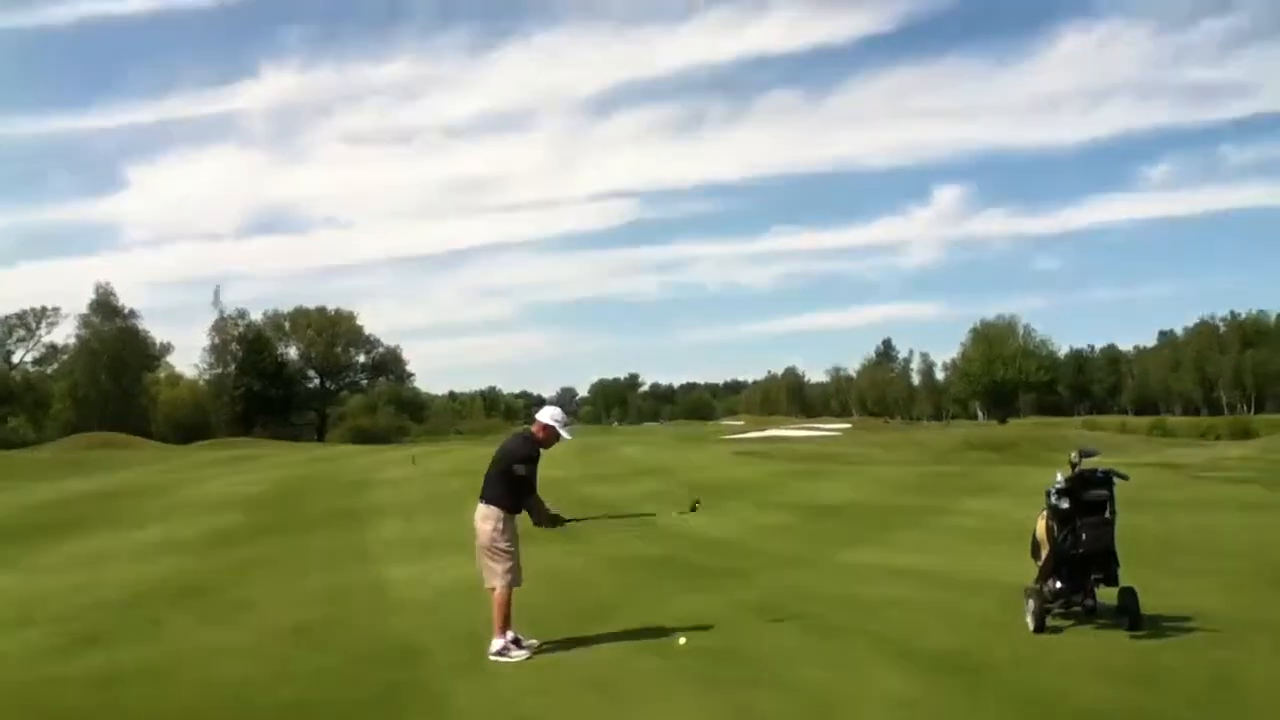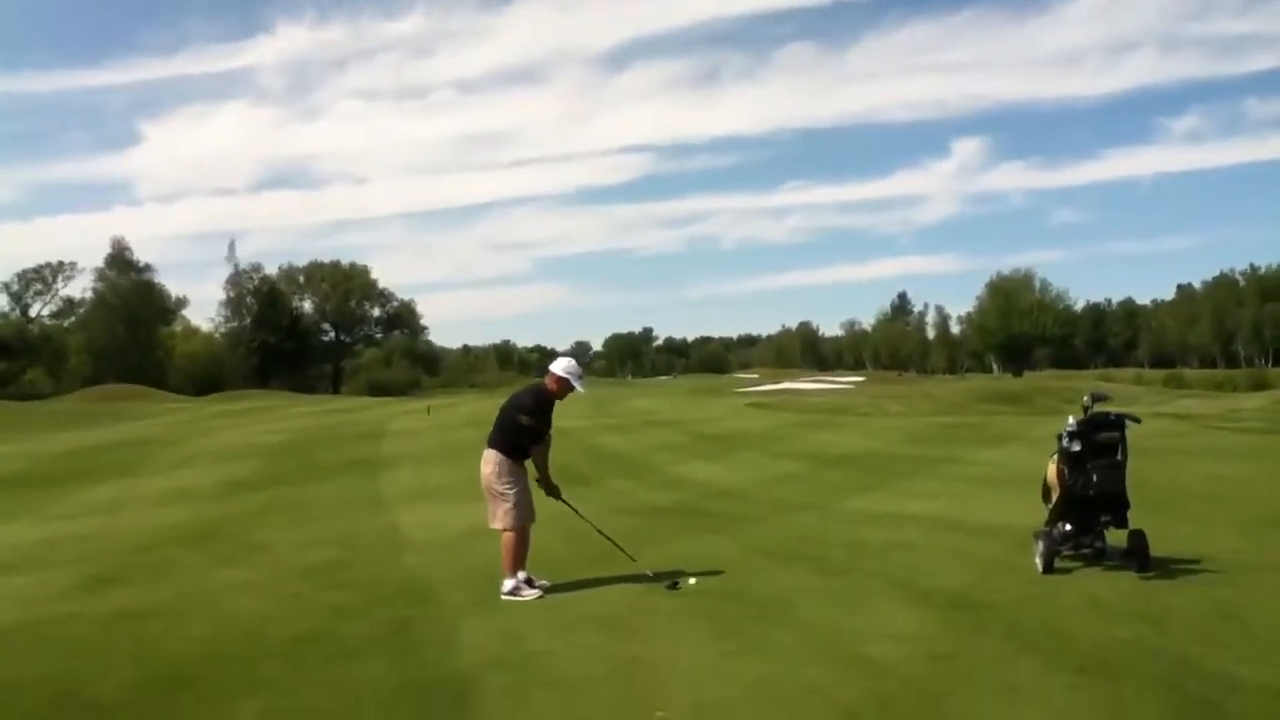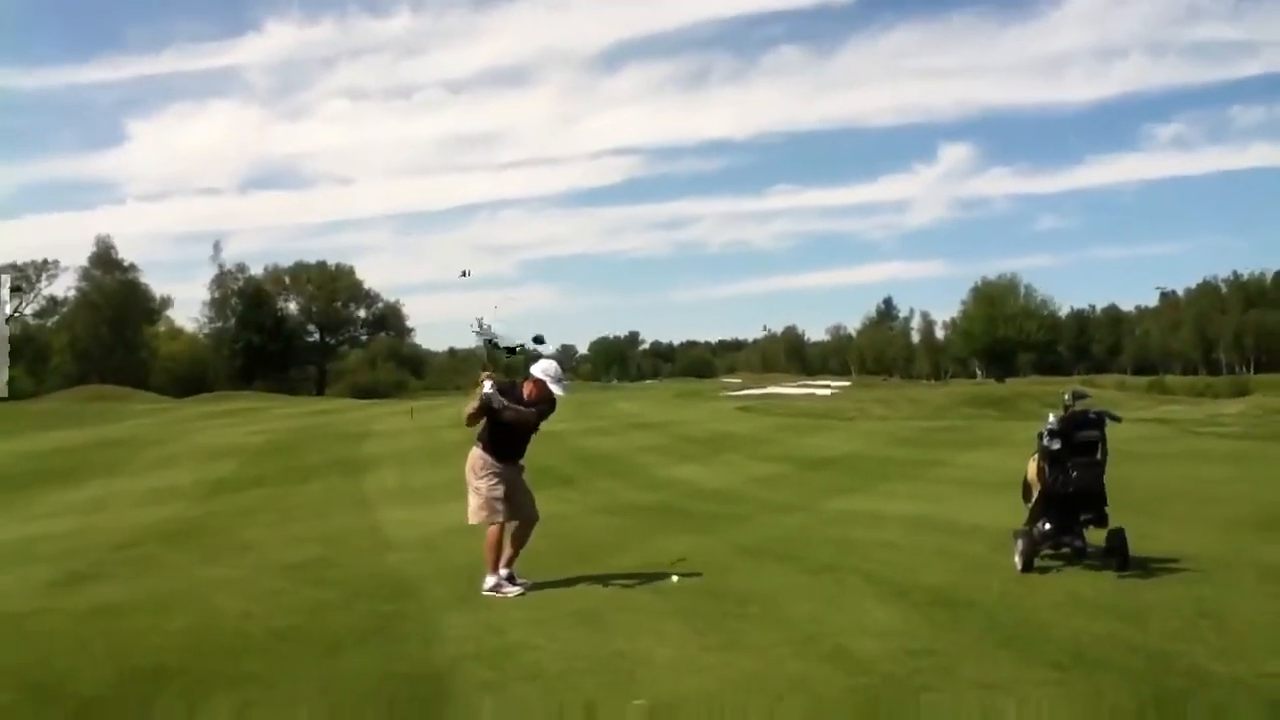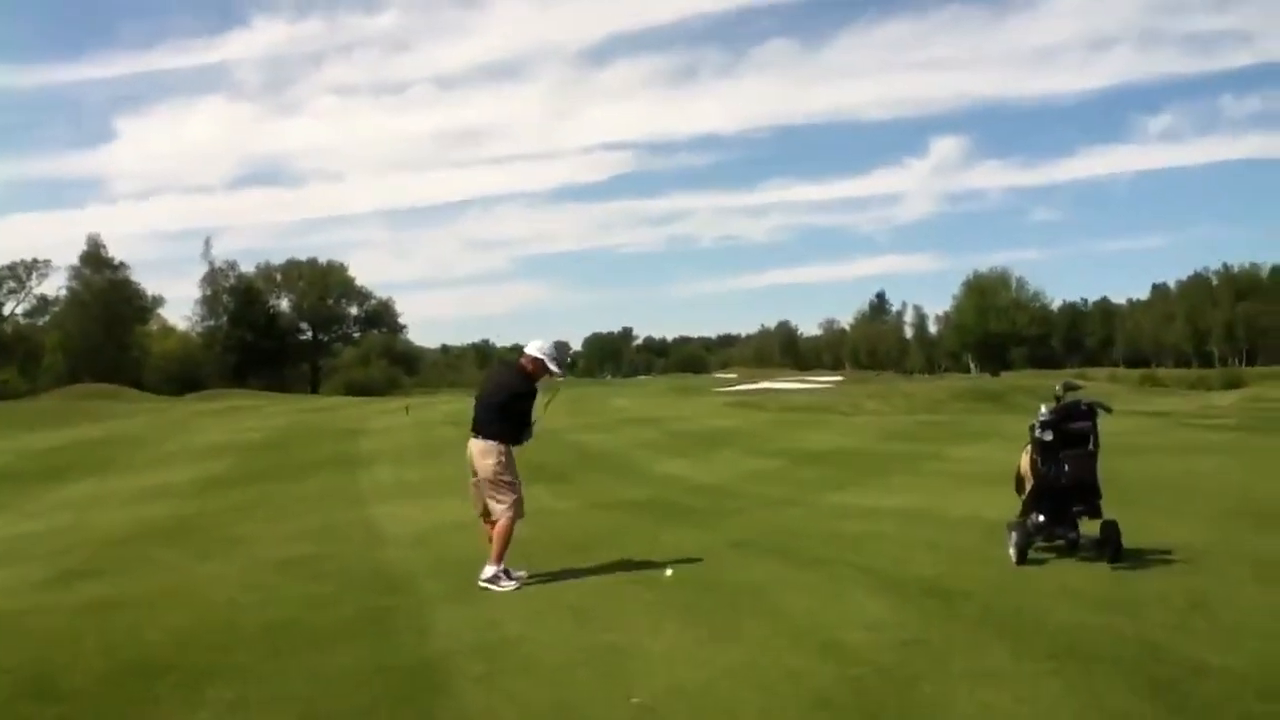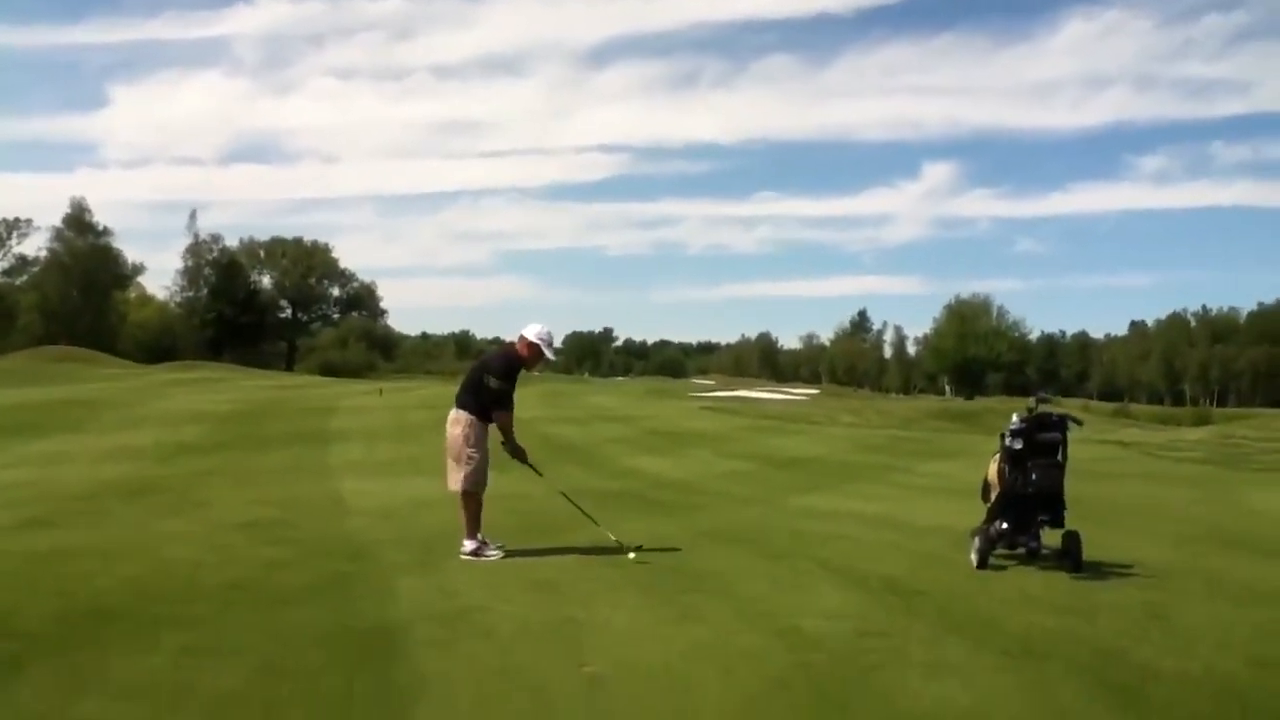
dt=1s
person 1, frame 1
left shoulder: (521, 442)
right shoulder: (525, 450)
right elbow: (528, 495)
left wrist: (542, 516)
right wrist: (548, 517)
left hip: (495, 514)
right hip: (496, 517)
left knee: (502, 580)
right knee: (503, 580)
left ankle: (508, 634)
right ankle: (499, 643)
person 1, frame 2
left shoulder: (546, 398)
right shoulder: (529, 400)
left elbow: (544, 438)
right elbow: (534, 447)
left wrist: (544, 476)
right wrist: (547, 481)
left hip: (514, 462)
right hip: (500, 462)
left knee: (524, 521)
right knee: (511, 523)
left ankle: (521, 574)
right ankle: (510, 584)
person 1, frame 3
left shoulder: (547, 403)
right shoulder: (502, 389)
left elbow: (527, 416)
right elbow: (469, 419)
left wrist: (502, 404)
right wrist: (481, 394)
left hip: (511, 464)
right hip: (485, 460)
left knee: (528, 518)
right knee: (496, 519)
left ankle: (505, 570)
right ankle: (492, 580)
person 1, frame 4
left shoulder: (497, 371)
right shoulder: (524, 385)
right elbow: (523, 427)
left wrist: (516, 433)
right wrist: (523, 434)
left hip: (477, 444)
right hip: (494, 449)
left knee: (492, 511)
right knee: (508, 512)
left ankle: (497, 566)
right ankle: (491, 571)
person 1, frame 5
left shoulder: (509, 361)
right shoulder: (501, 363)
left elbow: (504, 406)
right elbow: (498, 409)
left wrist: (510, 441)
right wrist: (511, 443)
left hip: (474, 422)
right hip: (467, 422)
left knee: (476, 484)
right knee: (470, 484)
left ankle: (475, 537)
right ankle: (470, 544)
